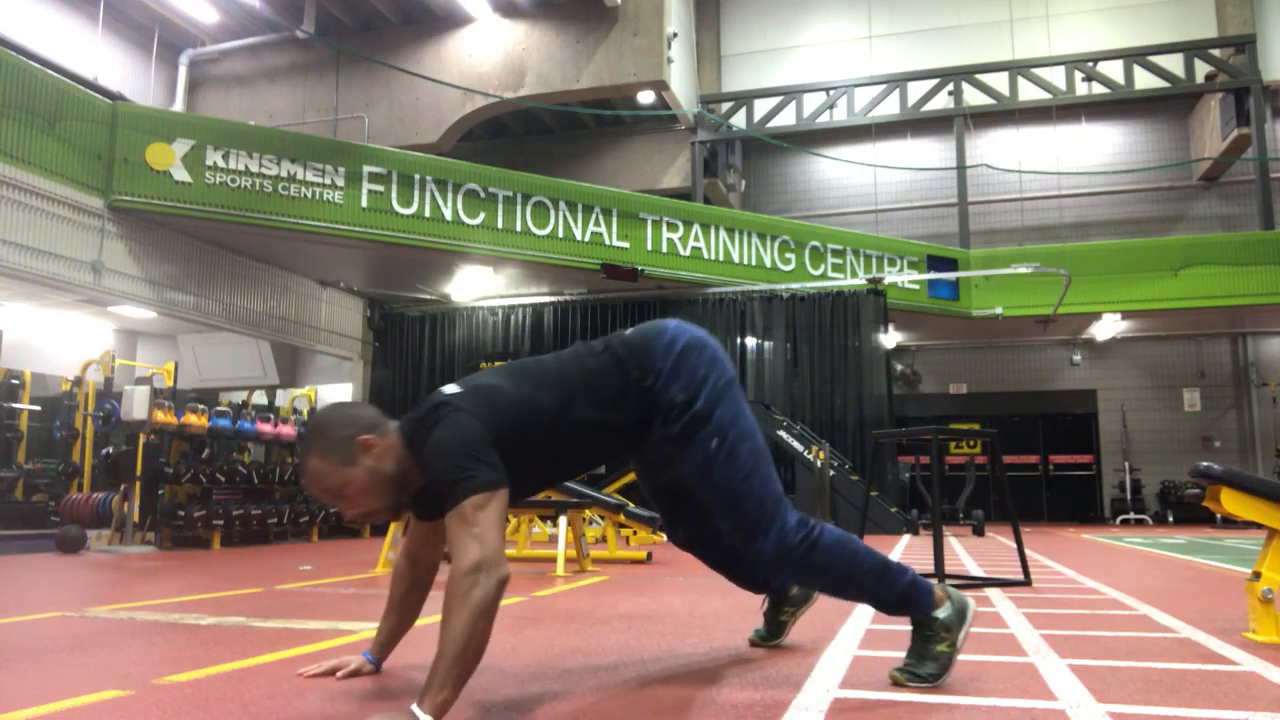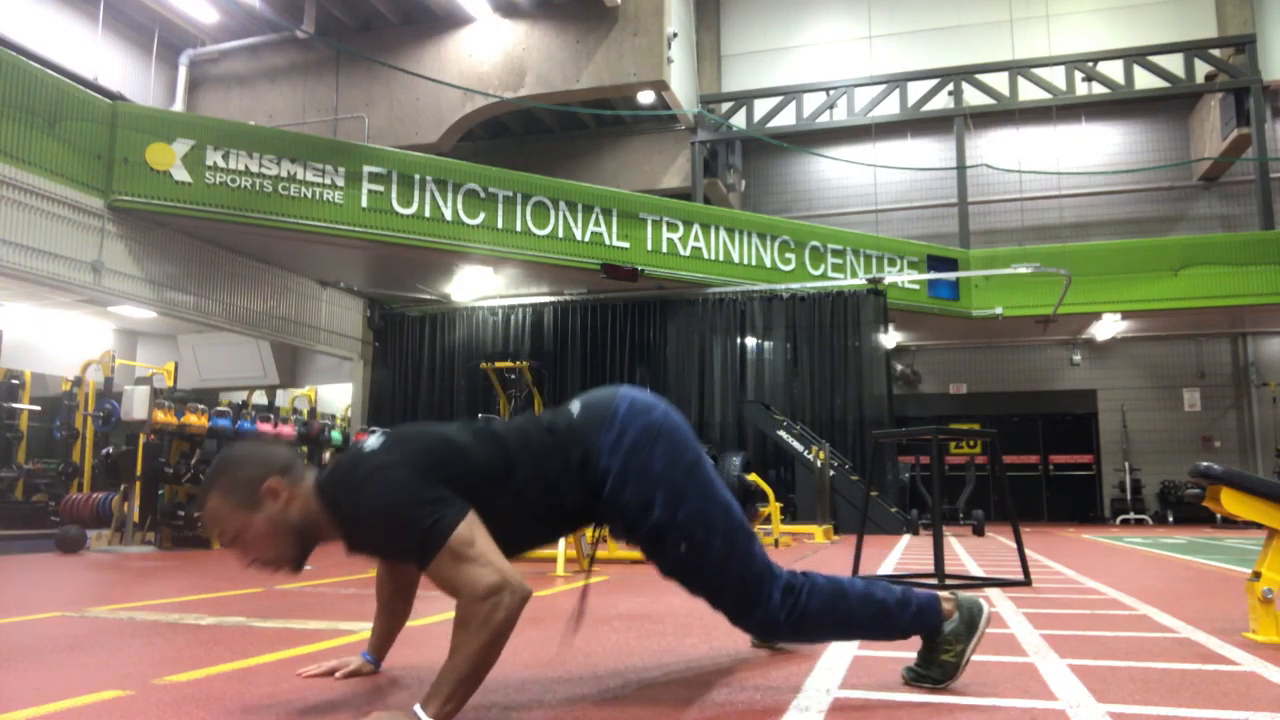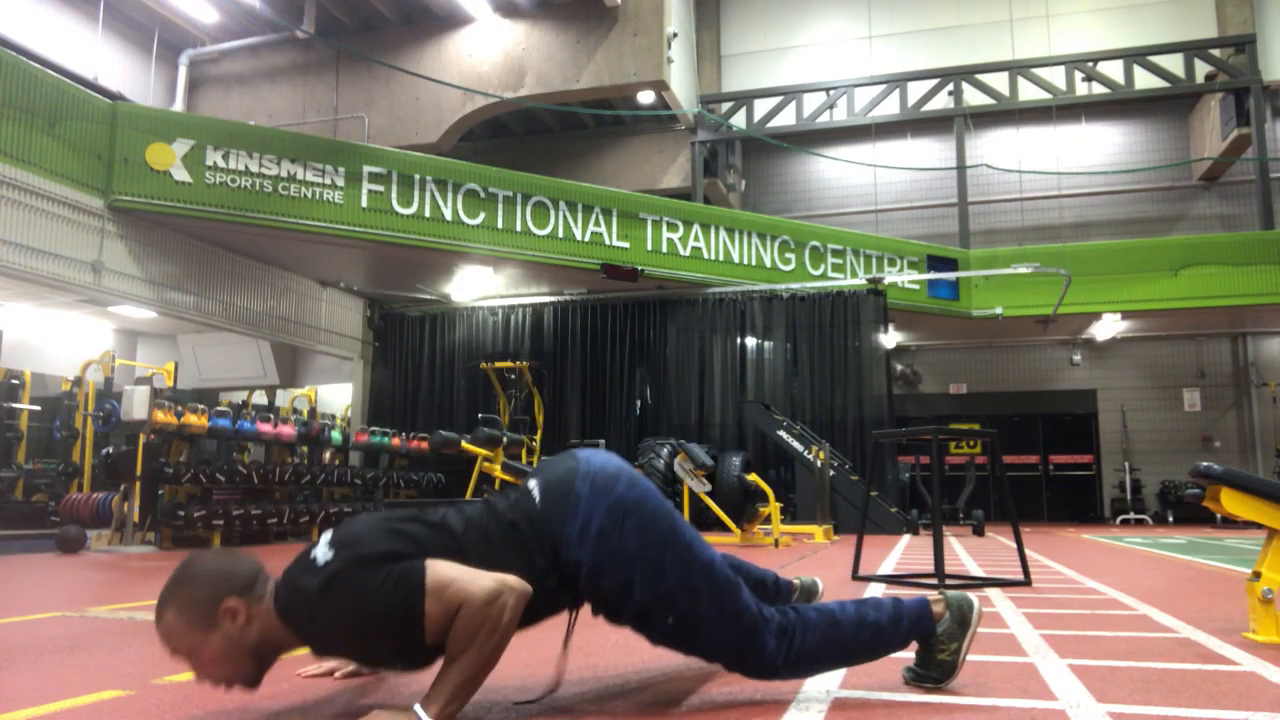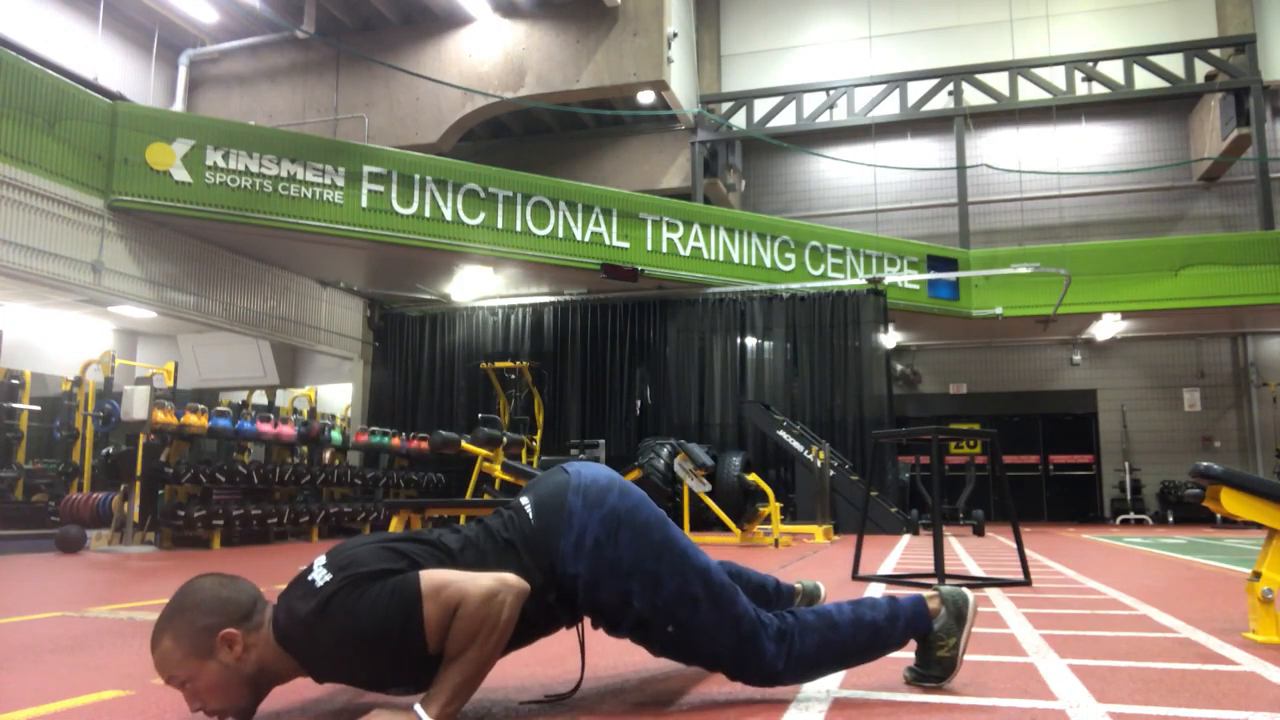
dt=0.3s
person 1, frame 1
left shoulder: (449, 441)
right shoulder: (423, 458)
left elbow: (480, 571)
right elbow: (418, 558)
right wrist: (375, 653)
left hip: (674, 375)
right hip: (660, 399)
left knee: (775, 533)
right knee: (690, 526)
left ankle: (934, 609)
right ankle: (785, 593)
person 1, frame 2
left shoulder: (375, 493)
right shoulder: (354, 488)
left elbow: (501, 590)
right elbow: (402, 556)
right wrist: (374, 651)
left hip: (626, 448)
right hip: (612, 437)
left knee: (766, 606)
right knee: (713, 560)
left ankle: (943, 614)
right ankle: (781, 580)
person 1, frame 3
left shoulder: (333, 603)
right shoulder: (317, 585)
left elbow: (499, 596)
left hip: (595, 522)
right hip: (579, 492)
left knee: (764, 647)
right knee: (694, 578)
left ankle: (936, 614)
right ankle: (787, 590)
person 1, frame 4
left shoulder: (331, 629)
right shoulder: (309, 608)
left elbow: (500, 593)
left hip: (591, 534)
right hip: (570, 507)
left knee: (764, 653)
right knee: (690, 585)
left ankle: (932, 610)
right ankle: (789, 593)
